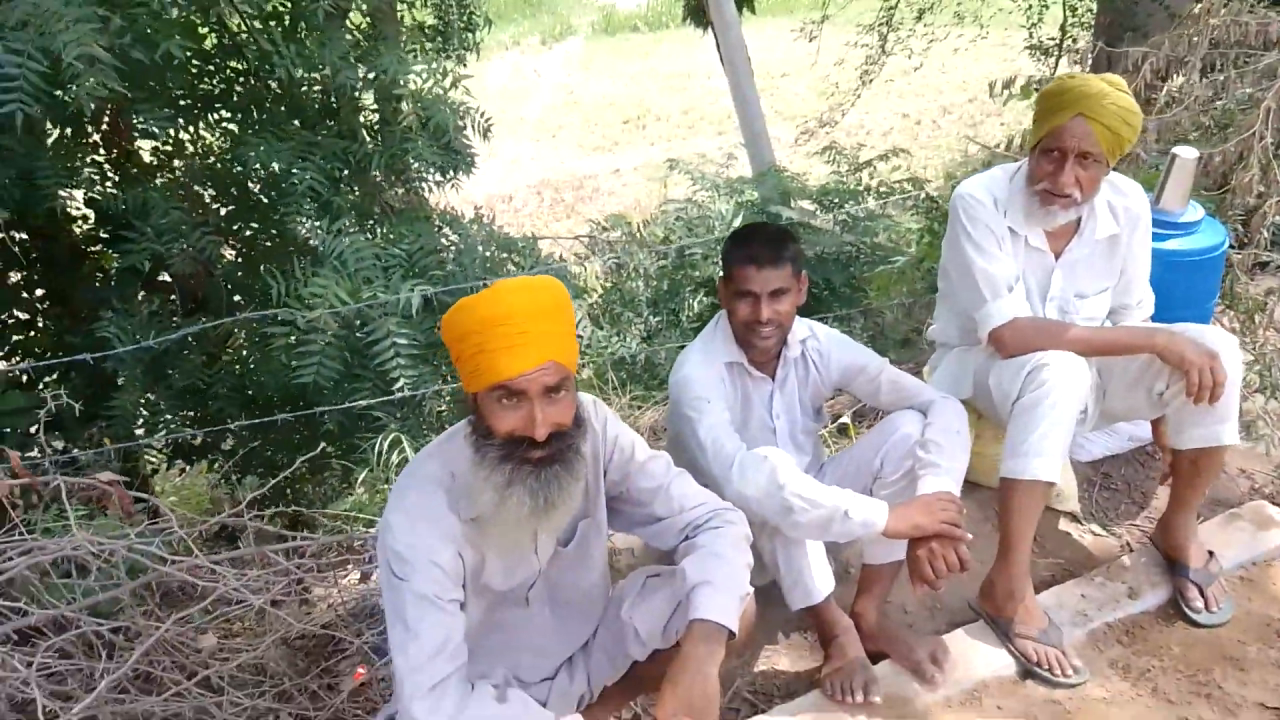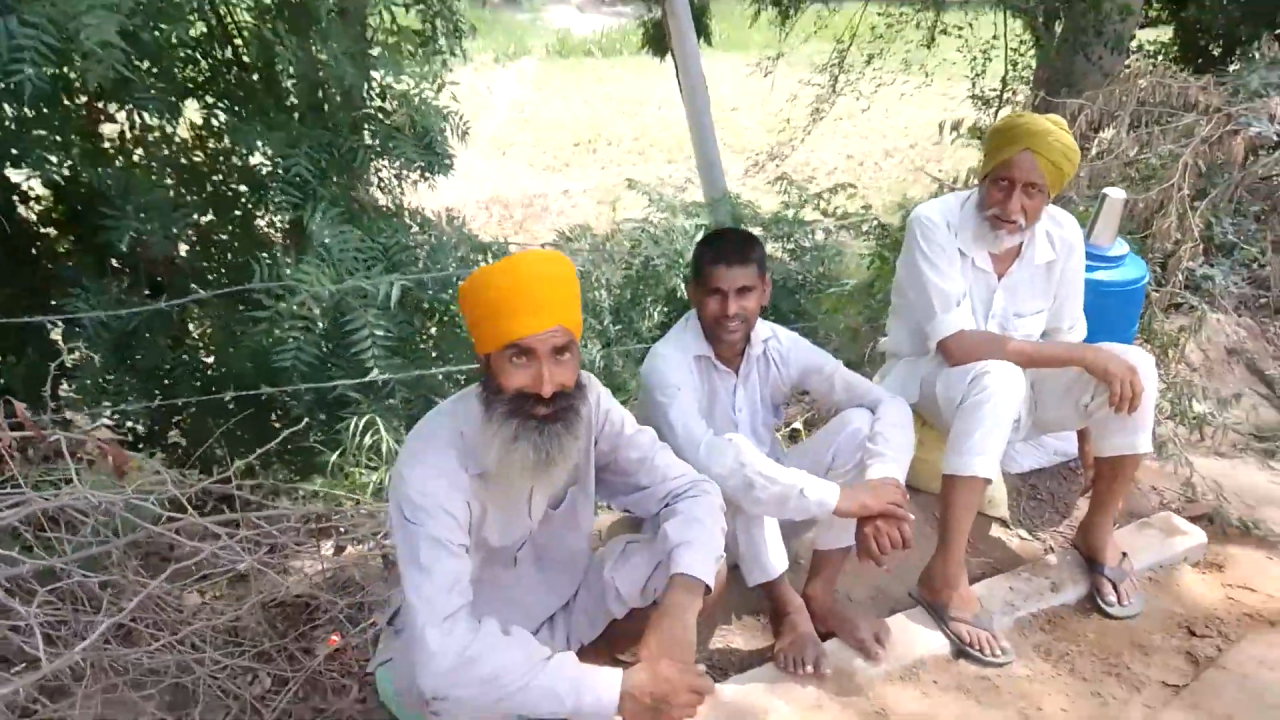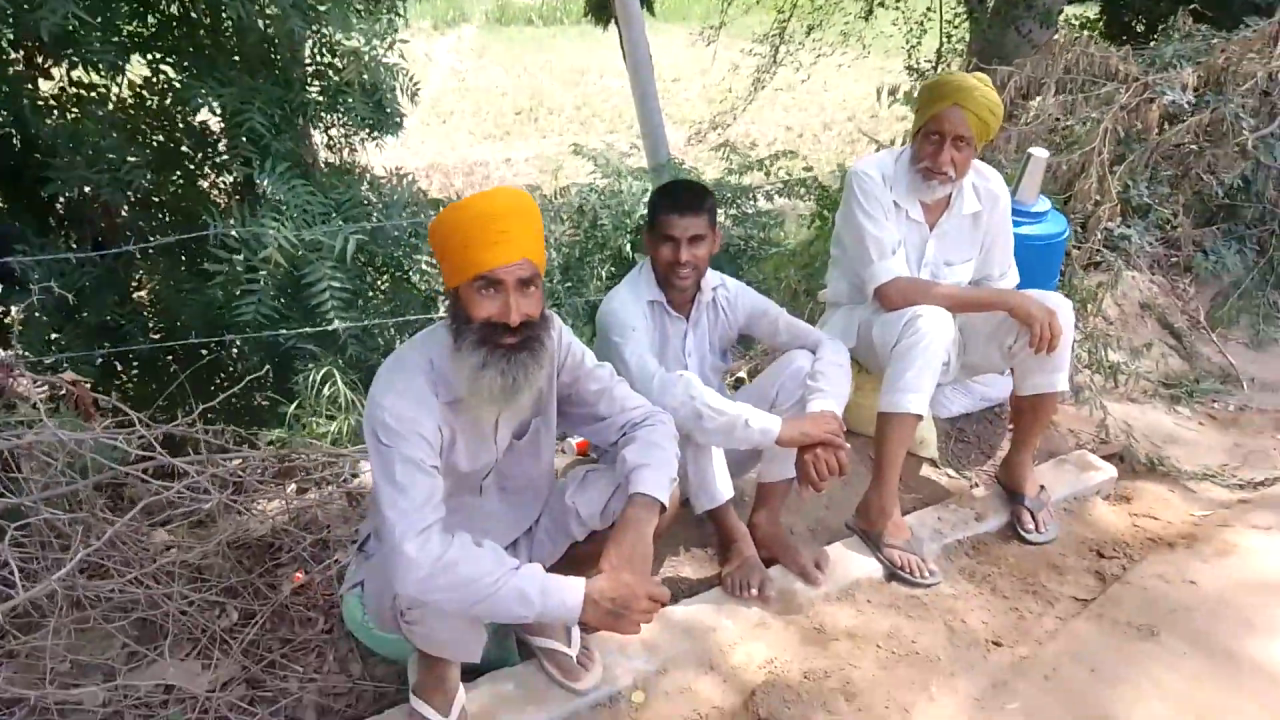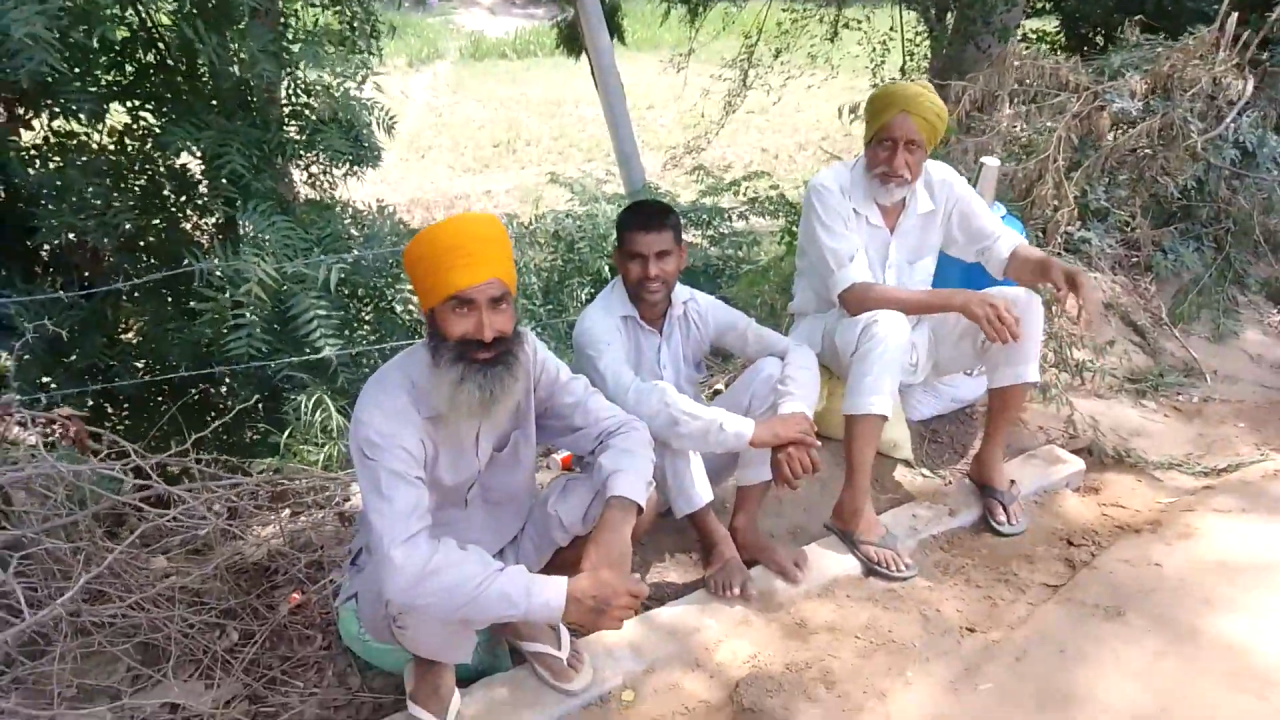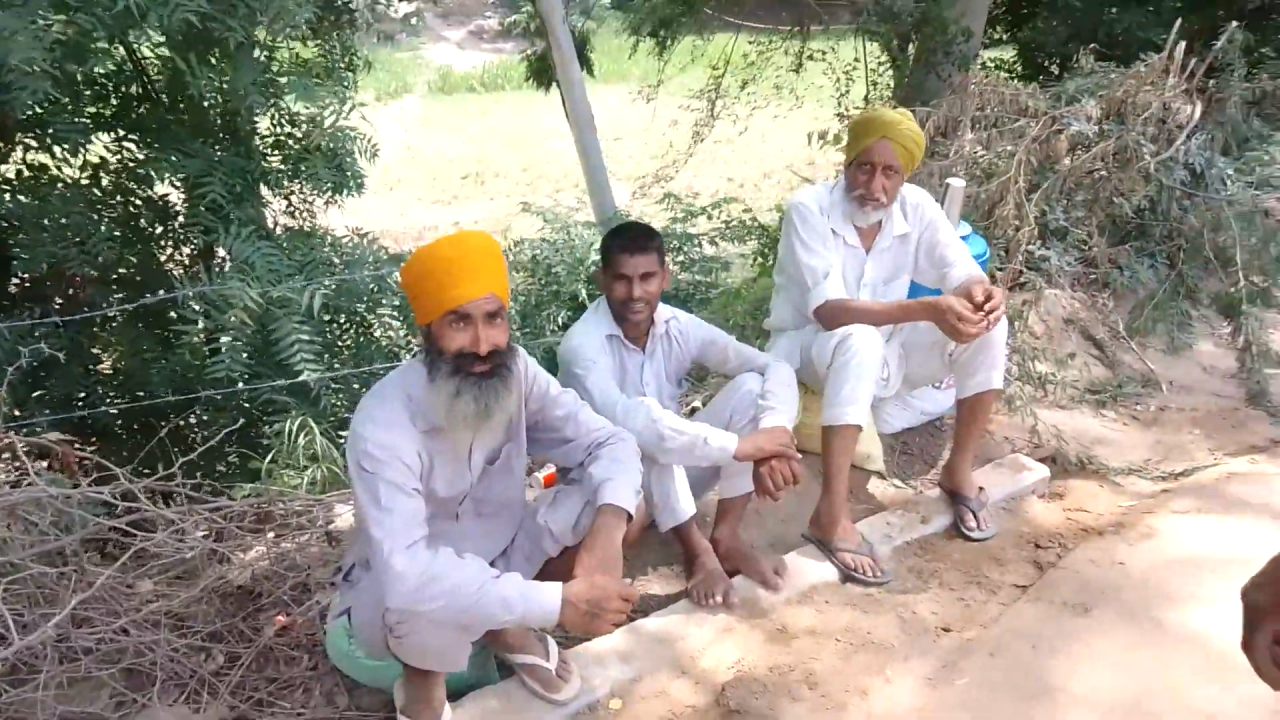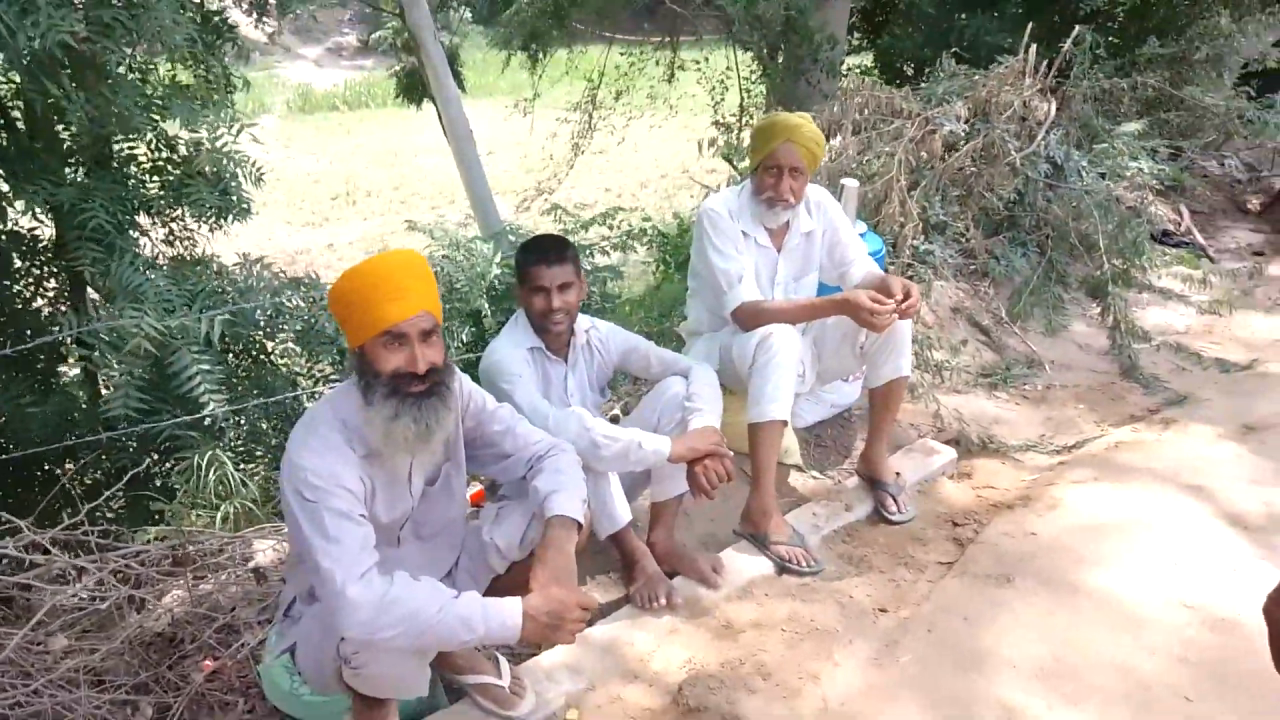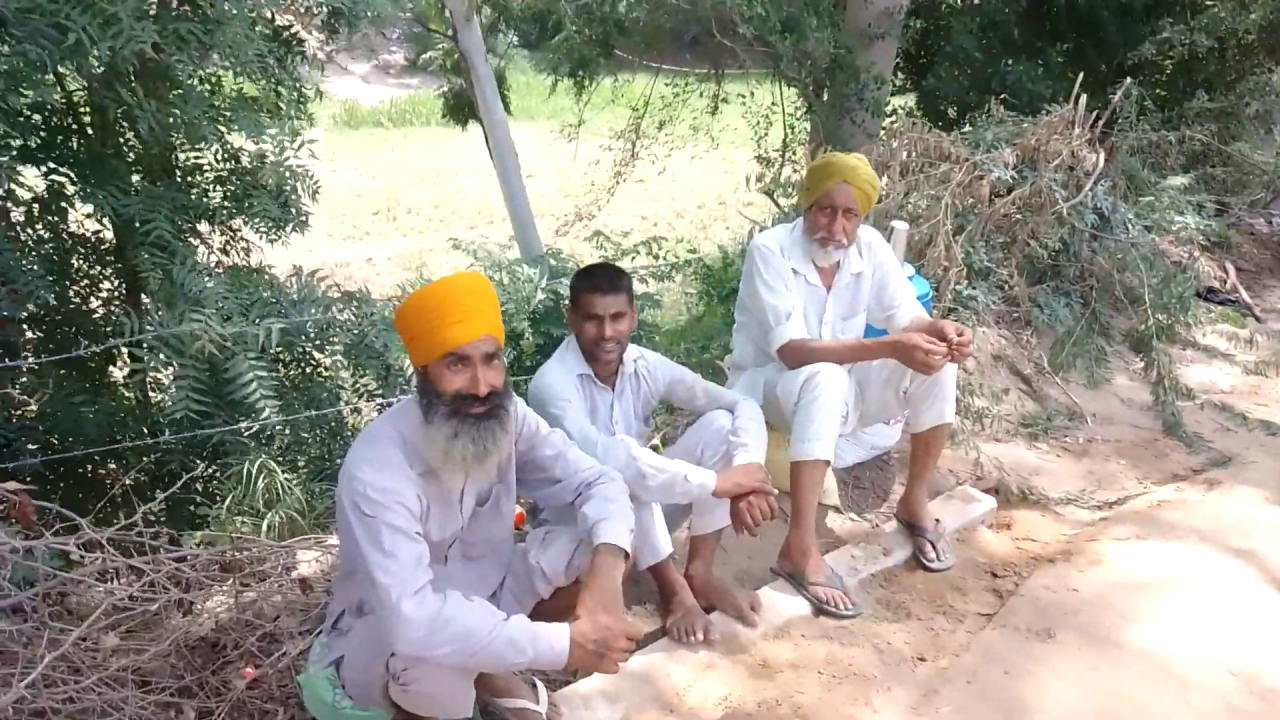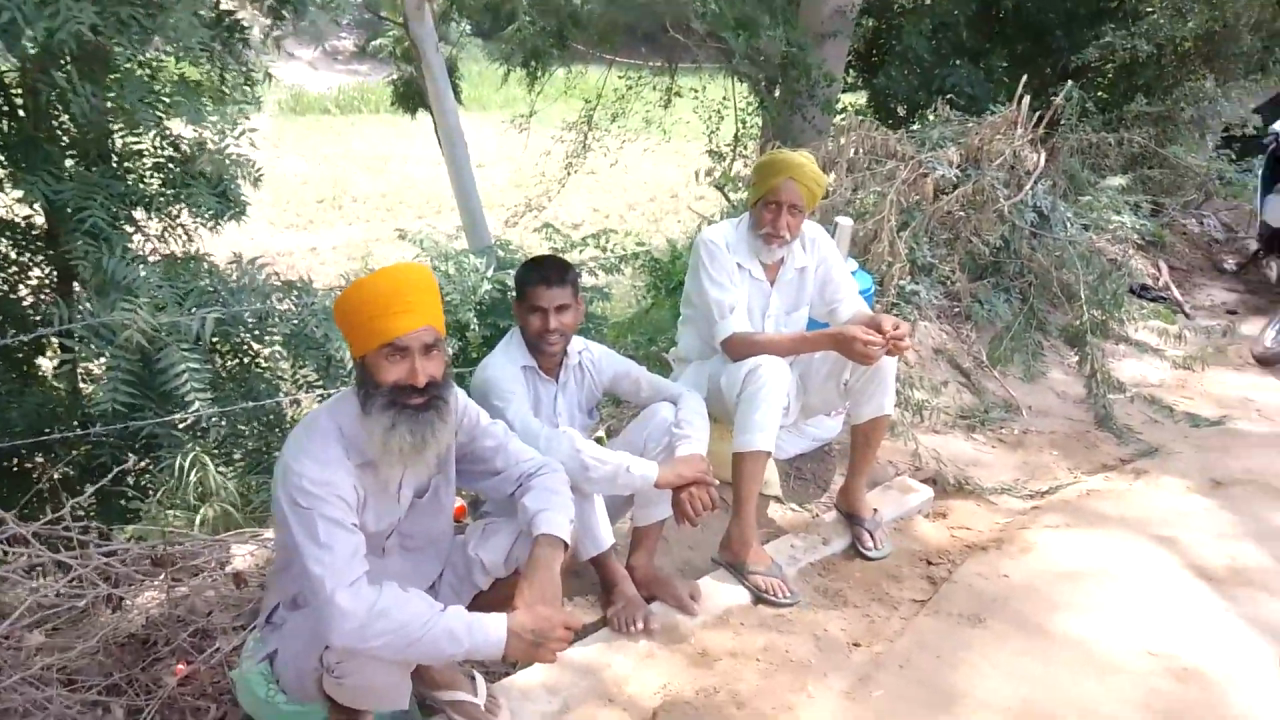
dt=0.5s
person 1, frame 1
left shoulder: (1127, 204)
right shoulder: (980, 200)
left elbow: (1129, 320)
right elbow: (1009, 335)
left wrist: (1164, 416)
right wrist: (1157, 342)
left hip: (1076, 370)
right hip: (980, 367)
left knee: (1213, 350)
right knee: (1057, 370)
left ankle: (1178, 529)
right ankle: (1007, 587)
person 1, frame 2
left shoulder: (1063, 235)
right shoulder: (934, 224)
left elbow: (1062, 340)
right elbow: (957, 345)
left wrist: (1088, 428)
right wrist: (1085, 356)
left hip: (1013, 385)
right hip: (927, 378)
left knee: (1133, 369)
right knee: (998, 376)
left ankle: (1097, 531)
right ankle: (945, 576)
person 1, frame 3
left shoulder: (988, 189)
right shoulder: (871, 179)
left elbow: (1000, 284)
right elbow: (892, 291)
left wrist: (1024, 376)
right wrist: (1007, 302)
left hip: (942, 333)
right hip: (864, 326)
left knee: (1053, 310)
right knee: (928, 322)
left ankle: (1018, 466)
right ankle: (879, 506)
person 1, frame 4
left shoulder: (941, 184)
right shoulder: (829, 189)
left elbow: (1003, 247)
right elbow: (854, 296)
left wrist: (1050, 267)
right wrist: (958, 301)
left hip: (907, 333)
right hip: (833, 331)
left knee: (1021, 306)
right knee: (886, 327)
left ankle: (989, 462)
right ankle: (853, 506)
person 1, frame 5
left shoulder: (917, 206)
right shoulder: (810, 208)
left elbow: (961, 276)
right elbow: (830, 311)
left wrist: (980, 291)
right wrist: (928, 309)
left hip: (882, 349)
right hip: (809, 347)
left knee: (986, 323)
right knee: (859, 341)
left ankle: (958, 471)
right ankle: (830, 515)
person 1, frame 6
left shoulder: (819, 204)
right shoulder: (718, 214)
left elbow: (860, 273)
right elbow: (745, 313)
left wrist: (888, 284)
right wrist: (839, 305)
left hip: (795, 346)
right hip: (723, 348)
left knee: (891, 316)
right knee: (779, 340)
left ankle: (875, 457)
right ankle: (761, 510)
person 1, frame 7
left shoulder: (870, 245)
right shoulder: (770, 249)
left elbow: (907, 318)
right elbow: (793, 350)
left wrist: (939, 330)
right wrist: (889, 347)
left hip: (837, 387)
right hip: (766, 384)
left knee: (937, 363)
right knee: (825, 379)
left ankle: (915, 502)
right ankle: (799, 548)
person 1, frame 8
left shoulder: (815, 241)
right shoulder: (716, 244)
left elbow: (849, 312)
right elbow: (736, 343)
left wrist: (879, 323)
right wrist: (830, 340)
left hip: (780, 379)
right hip: (711, 376)
left knee: (877, 355)
right knee: (768, 371)
left ankle: (854, 492)
right ankle: (741, 539)
person 2, frame 1
left shoulder: (591, 427)
right shoulder: (422, 510)
left elbow: (714, 522)
left wrist: (699, 658)
left hip: (585, 646)
left knee: (731, 604)
person 2, frame 2
left shoulder: (584, 402)
right shoulder: (433, 461)
left elbow: (692, 493)
right elbow: (444, 654)
left wrist: (680, 607)
left hip: (561, 605)
right hip: (471, 645)
left knee: (704, 566)
right knee: (449, 674)
left ankle: (569, 676)
person 2, frame 3
left shoulder: (546, 338)
right shoulder: (404, 390)
left elbow: (647, 423)
right elbow: (420, 559)
left wrist: (638, 522)
right wrist: (580, 600)
left hip: (523, 532)
right hip: (425, 568)
left knee: (654, 488)
right knee: (437, 588)
left ankle: (534, 611)
right ankle: (437, 659)
person 2, frame 4
left shoulder: (523, 356)
right shoulder: (388, 407)
left elbow: (623, 432)
right elbow: (406, 566)
left wrist: (617, 523)
right wrist: (562, 597)
left hip: (508, 543)
right hip: (413, 575)
left knee: (635, 496)
right knee: (425, 599)
left ankle: (517, 614)
right ankle: (432, 664)
person 2, frame 5
left shoulder: (514, 371)
right shoulder: (384, 423)
left elbow: (610, 443)
right elbow: (406, 575)
left wrist: (609, 528)
right wrist: (558, 603)
left hip: (498, 556)
right hip: (396, 594)
left knee: (617, 503)
right knee: (426, 605)
left ankle: (506, 626)
right ankle: (423, 674)
person 2, frame 6
left shoulder: (449, 390)
right shoulder: (319, 451)
left elbow: (549, 455)
right elbow: (359, 605)
left wrist: (560, 540)
right wrist: (517, 617)
left hip: (439, 577)
right hip: (337, 622)
left knee: (550, 513)
right knee: (386, 632)
left ankle: (452, 647)
person 2, frame 7
left shoulder: (504, 416)
right shoulder: (378, 466)
left elbow: (598, 482)
right elbow: (411, 619)
left wrist: (606, 566)
right wrist: (564, 644)
left hip: (481, 599)
right hip: (381, 635)
left knee: (598, 541)
right knee: (429, 647)
left ankle: (490, 670)
person 2, frame 8
left shoulder: (445, 408)
right shoulder: (315, 458)
left elbow: (540, 474)
right elbow: (348, 614)
left wrist: (545, 559)
right wrist: (502, 634)
left hip: (420, 593)
right hip: (319, 629)
left knee: (541, 536)
right knee: (367, 643)
left ankle: (429, 665)
person 3, frame 1
left shoulder: (818, 345)
right shoulder: (697, 373)
left elbow: (942, 407)
right elbow: (740, 483)
left wrist: (934, 506)
right wrist: (885, 518)
left hip: (811, 512)
left knee: (909, 428)
right knee: (768, 471)
left ankle: (869, 616)
right ankle: (835, 630)
person 3, frame 2
left shoulder: (780, 346)
right shoulder: (667, 364)
left elbow: (889, 405)
right elbow: (707, 461)
left wrist: (882, 492)
right wrist: (837, 498)
left hip: (771, 503)
left knee: (859, 424)
right knee: (730, 477)
left ankle: (819, 597)
right ankle: (787, 608)
person 3, frame 3
left shoulder: (728, 295)
right shoulder: (622, 309)
left elbow: (828, 348)
right elbow: (659, 394)
left wrist: (821, 423)
right wrist: (779, 429)
left hip: (717, 446)
left knee: (801, 365)
right knee: (682, 409)
left ankle: (765, 526)
right ankle: (733, 536)
person 3, frame 4
left shoulder: (698, 308)
right shoulder: (597, 326)
left elbow: (796, 353)
right elbow: (636, 403)
left wrist: (792, 422)
right wrist: (752, 430)
left hip: (694, 456)
left knee: (770, 371)
right knee: (658, 417)
left ankle: (745, 528)
right ankle: (714, 539)
person 3, frame 5
left shoulder: (679, 327)
right shoulder: (582, 345)
left elbow: (776, 368)
right elbow: (623, 420)
left wrist: (772, 437)
right wrist: (736, 445)
left hip: (677, 473)
left knee: (751, 385)
right knee: (646, 433)
left ankle: (726, 539)
right ankle: (696, 549)
person 3, frame 6
left shoulder: (598, 335)
right shoulder: (503, 359)
left elbow: (698, 370)
right elbow: (554, 431)
left wrist: (702, 438)
right wrist: (669, 447)
left hip: (604, 477)
left knee: (676, 390)
right knee: (577, 444)
left ankle: (662, 541)
right ankle: (634, 555)
person 3, frame 7
left shoulder: (645, 365)
right shoulder: (552, 384)
left elbow: (742, 406)
right elbow: (602, 457)
left wrist: (746, 473)
right wrist: (713, 481)
left hip: (645, 509)
left knee: (719, 424)
right knee: (622, 470)
left ankle: (699, 575)
right ankle: (672, 587)
person 3, frame 8
left shoulder: (591, 357)
right shoulder: (496, 375)
left elbow: (686, 398)
right elbow: (544, 449)
left wrist: (689, 464)
right wrist: (657, 473)
left hip: (589, 501)
left knee: (664, 415)
right knee: (564, 461)
left ankle: (641, 566)
right ankle: (613, 579)
